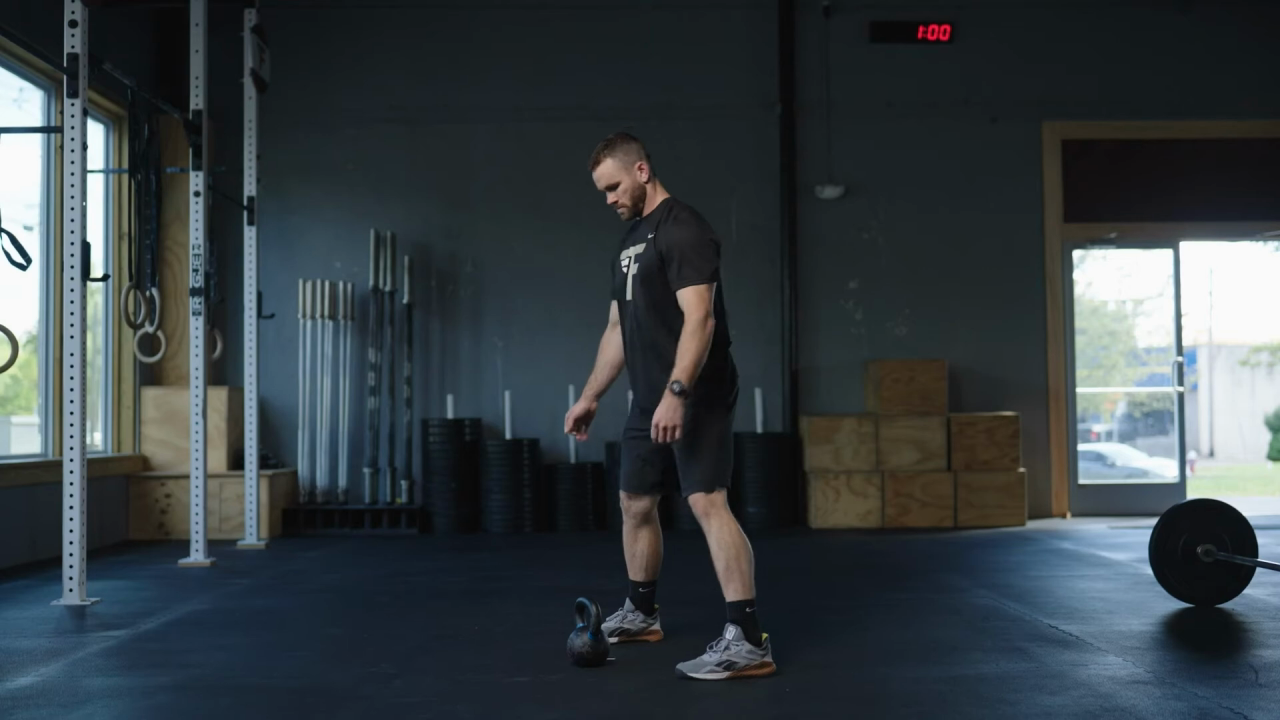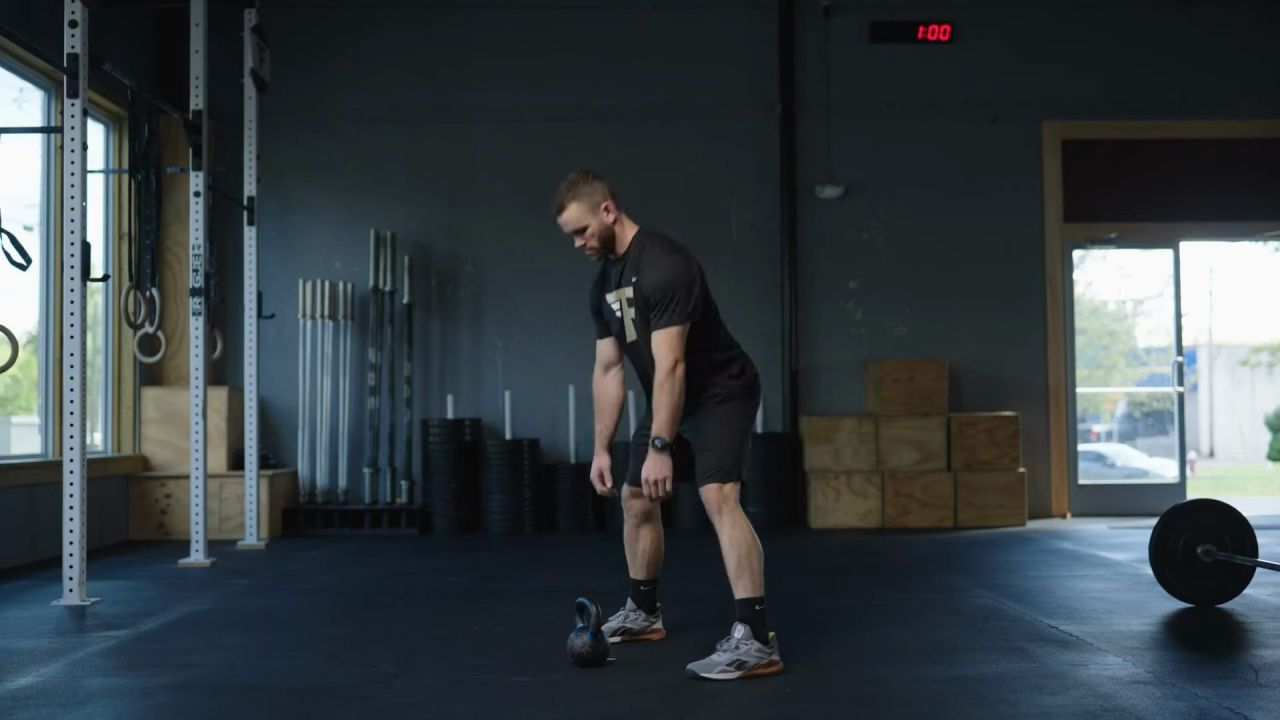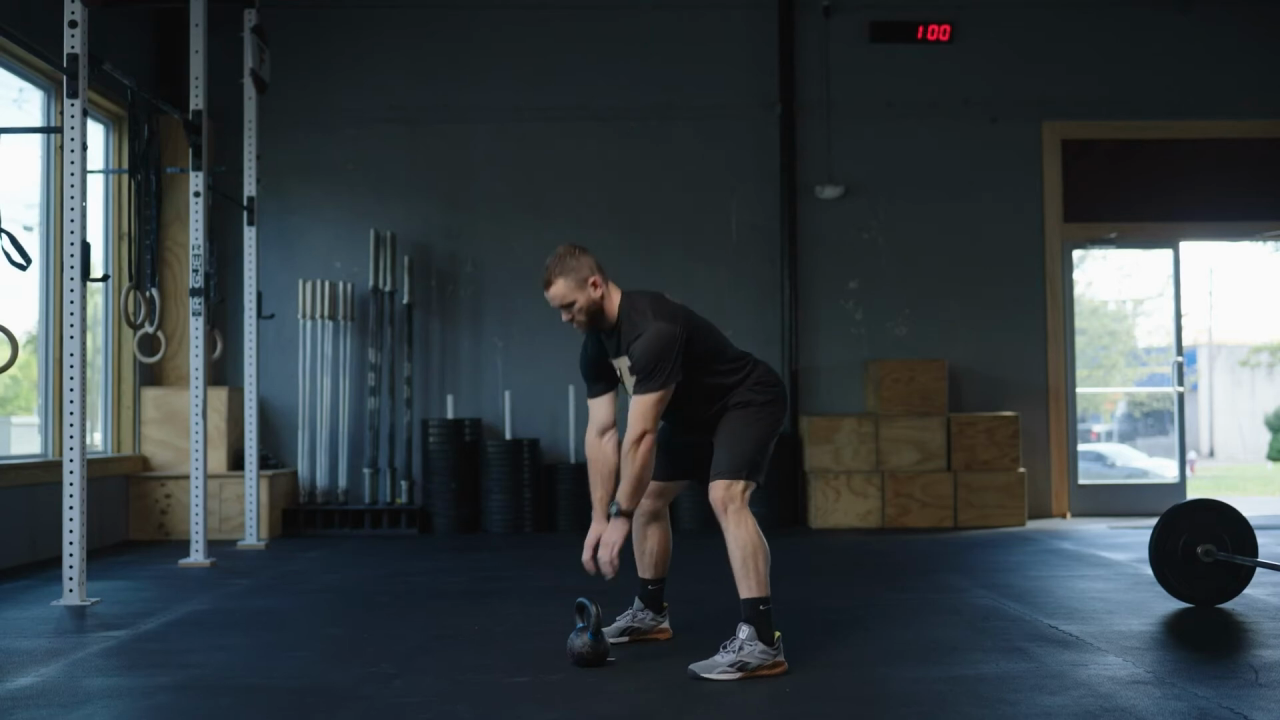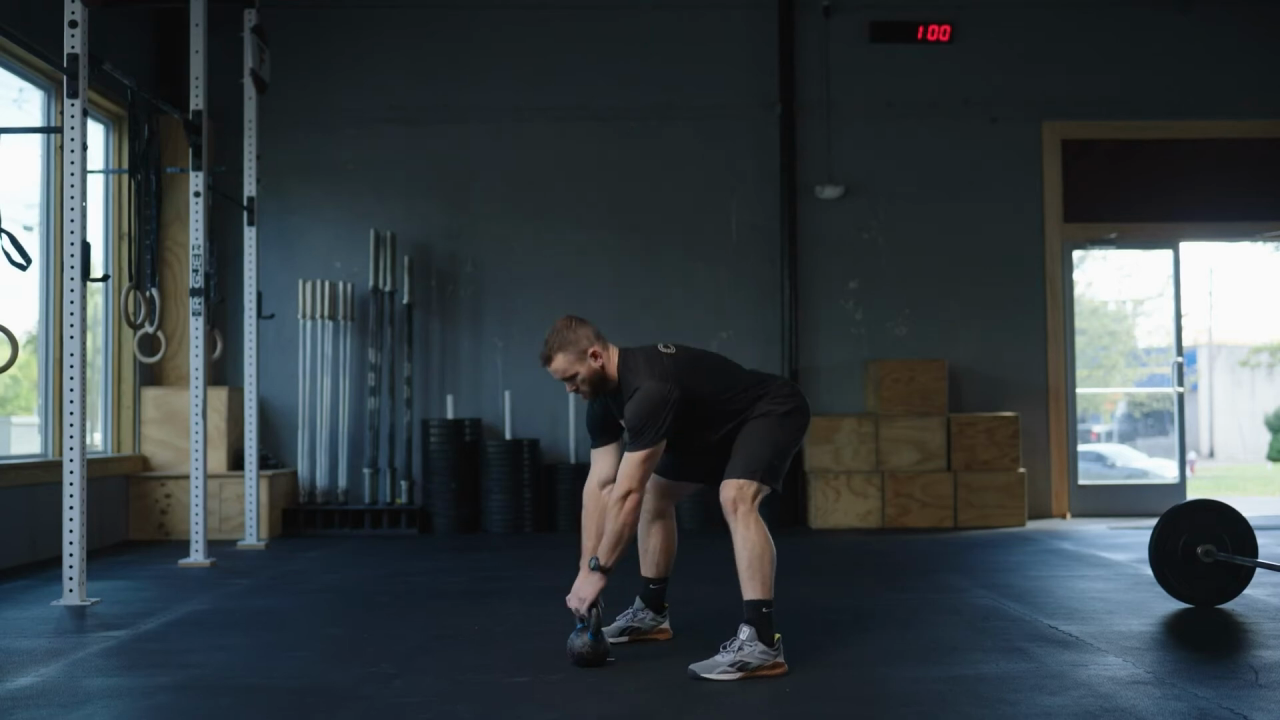
dt=0.4s
person 1, frame 1
left shoulder: (683, 229)
right shoulder: (630, 242)
left elbow: (700, 319)
right elbow: (617, 330)
left wrist: (676, 392)
right wrist: (589, 395)
left hip: (691, 399)
right hip: (648, 400)
left knee: (706, 503)
right knee: (635, 505)
left ankle: (747, 639)
right ankle: (641, 612)
person 1, frame 2
left shoulder: (663, 265)
right shoulder: (605, 281)
left elbow: (670, 364)
right elbow: (607, 369)
left wrist: (659, 448)
right wrist: (601, 448)
left hip: (721, 393)
right hip: (671, 402)
left knee: (718, 499)
right knee: (636, 499)
left ankle: (755, 639)
right ankle: (643, 611)
person 1, frame 3
left shoulder: (653, 329)
right shoulder: (596, 345)
left elbow: (641, 434)
right elbow: (601, 433)
left wrist: (619, 517)
right wrist: (599, 519)
left hip: (748, 400)
right hip: (693, 413)
left knee: (725, 498)
right knee: (648, 498)
left ankle: (760, 640)
right ankle: (651, 611)
person 1, frame 4
left shoulder: (650, 388)
right shoulder: (603, 399)
left elbow: (627, 493)
right elbow: (600, 485)
left wrist: (597, 570)
right wrist: (584, 569)
left hip: (772, 410)
left knee: (735, 498)
right knee: (655, 495)
left ankle: (761, 642)
right ankle: (652, 611)
